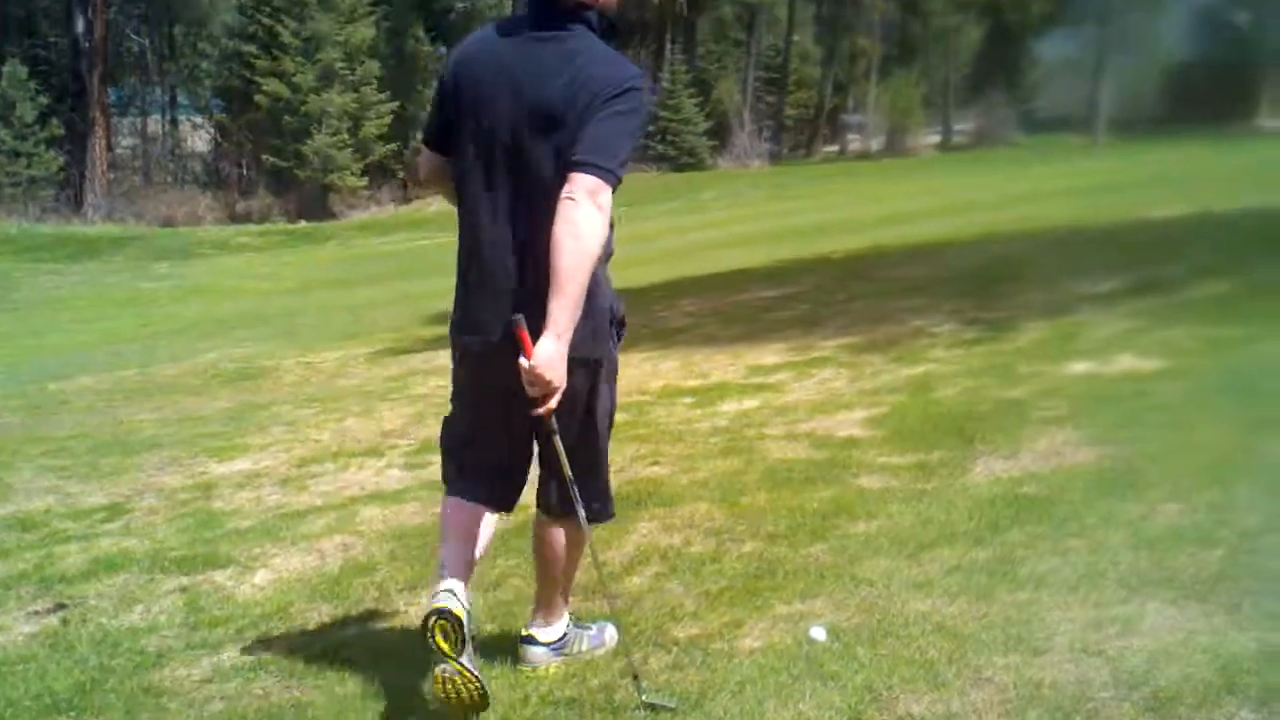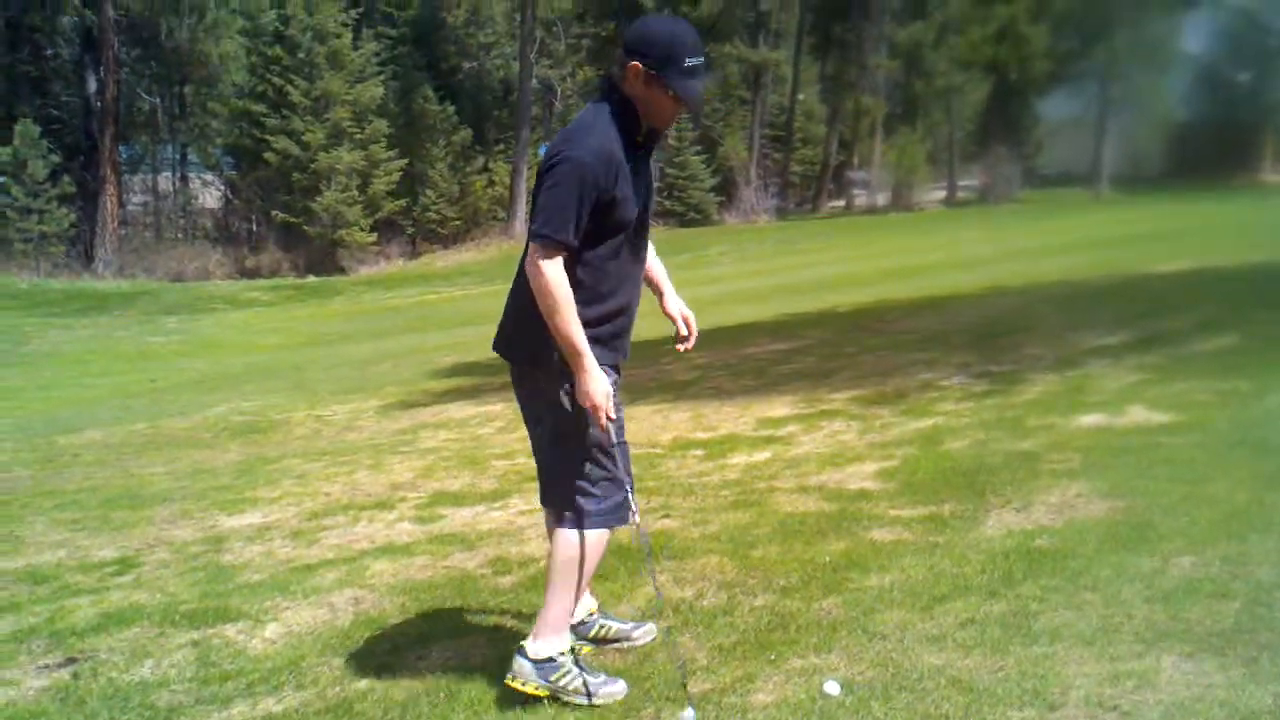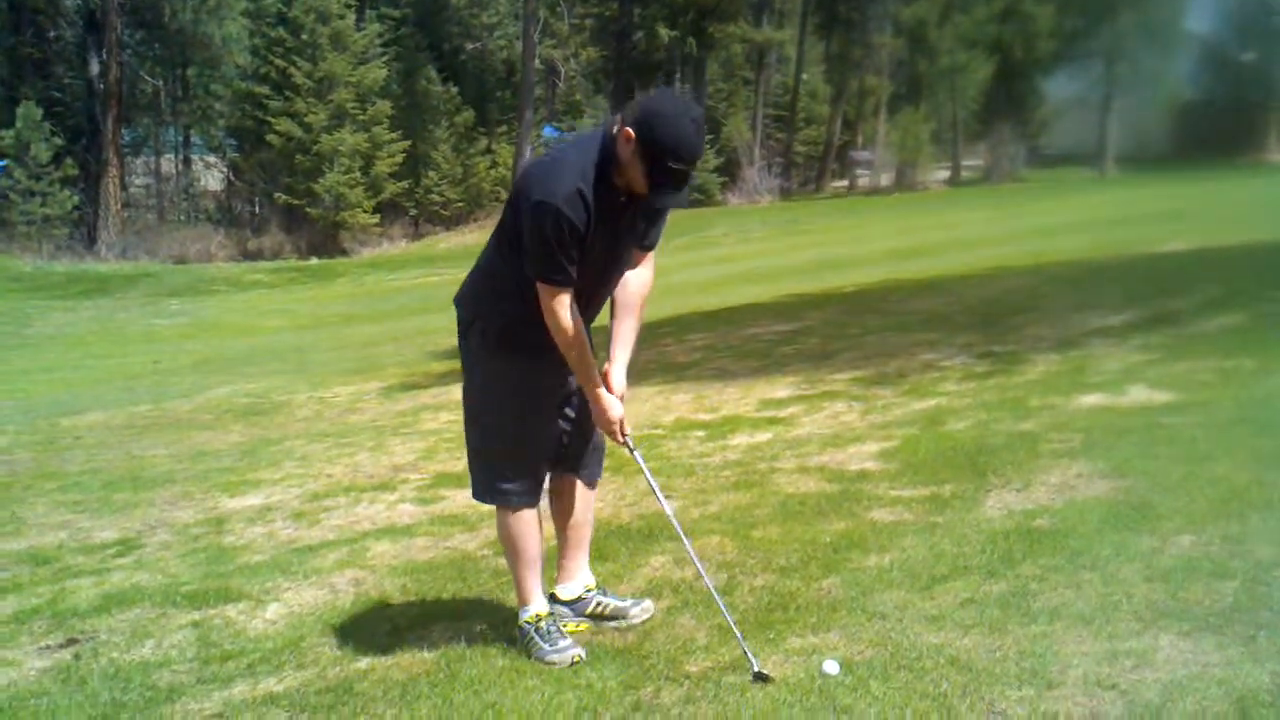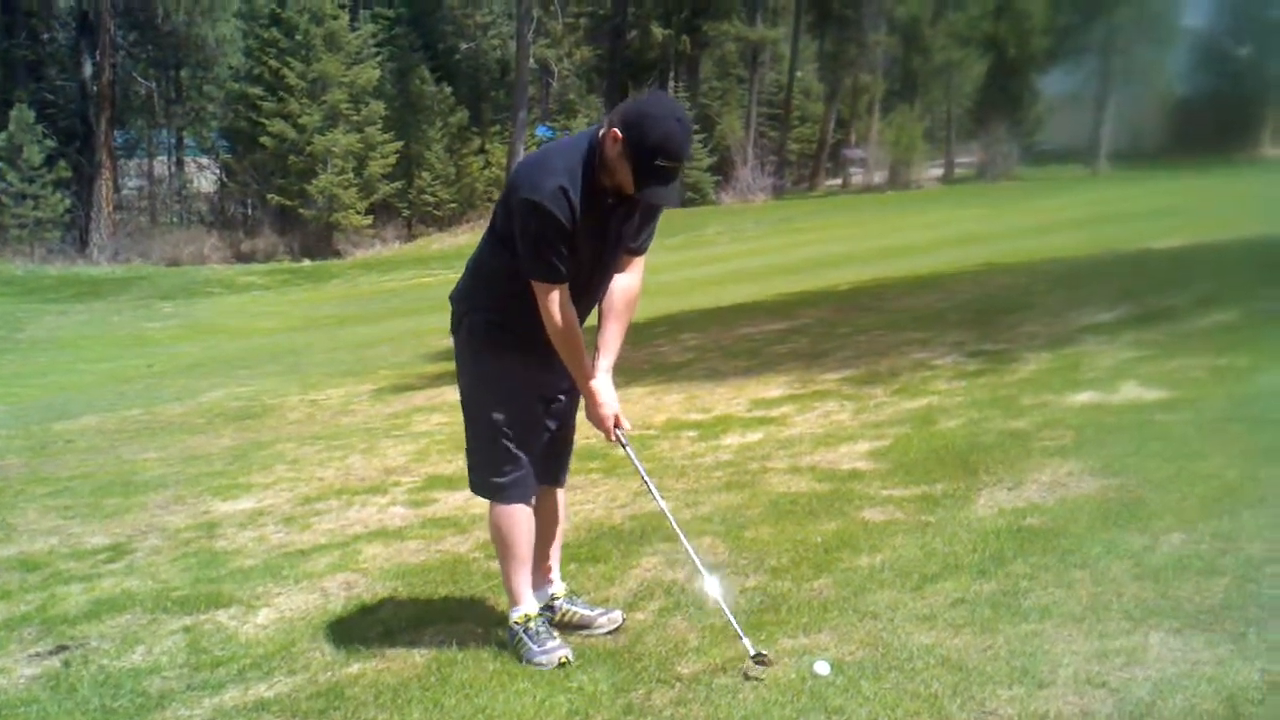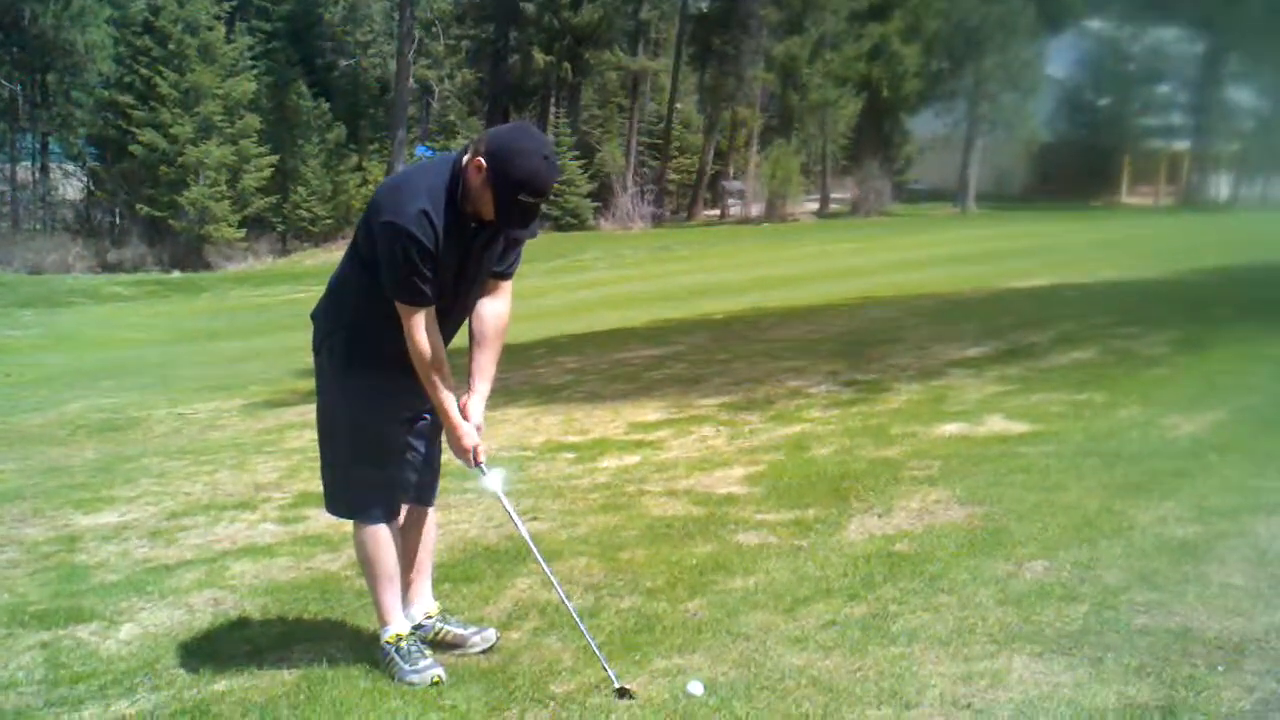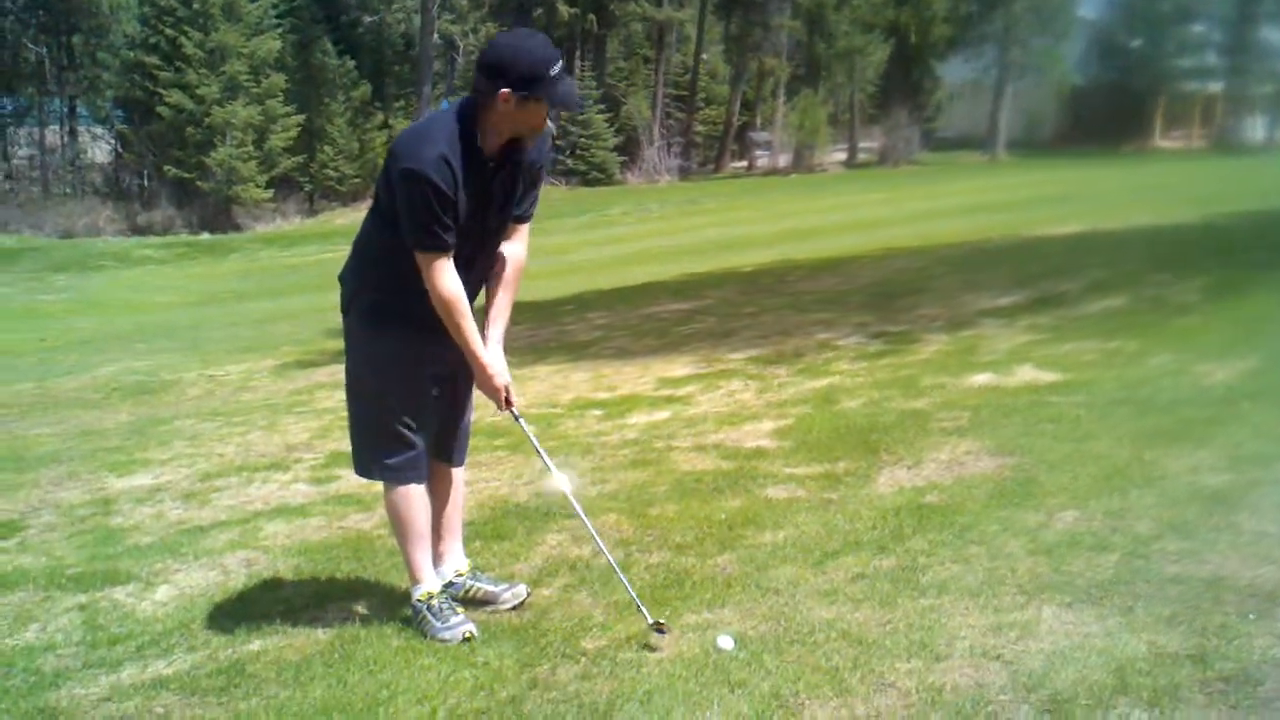
dt=0.7s
person 1, frame 1
right shoulder: (617, 81)
left elbow: (433, 167)
right elbow: (583, 210)
right wrist: (557, 339)
left hip: (479, 318)
right hip: (564, 323)
left knee: (477, 474)
right knee: (569, 484)
left ankle: (449, 598)
right ankle: (548, 629)
person 1, frame 2
left shoulder: (634, 138)
right shoulder: (590, 151)
right elbow: (544, 264)
left wrist: (666, 290)
right wrist: (585, 370)
left hip: (592, 342)
right hip: (562, 350)
left knee: (577, 484)
right knee: (597, 491)
left ankle: (576, 612)
right ankle: (542, 653)
person 1, frame 3
left shoulder: (655, 171)
right shoulder: (559, 189)
left elbow: (638, 265)
right elbow: (555, 303)
left wrist: (618, 364)
right wrist: (594, 391)
left hip: (565, 331)
right hip: (505, 334)
left knee: (579, 459)
right knee: (518, 473)
left ankle: (577, 588)
right ankle: (534, 612)
person 1, frame 4
left shoulder: (643, 177)
right shoulder: (546, 188)
left elbow: (627, 270)
right elbow: (552, 302)
left wrist: (604, 369)
right wrist: (590, 388)
left hip: (556, 335)
right hip: (497, 333)
left knee: (550, 470)
right knee: (512, 473)
left ankle: (549, 593)
right ankle: (524, 614)
person 1, frame 5
left shoulder: (510, 200)
right shoulder: (410, 210)
left elbow: (494, 295)
right elbow: (417, 325)
left wrist: (477, 394)
right wrist: (451, 416)
left hip: (421, 356)
right hip: (360, 355)
left knee: (418, 486)
right knee: (375, 494)
left ankle: (422, 612)
right ankle: (394, 633)
person 1, frame 6
left shoulder: (529, 147)
right shoulder: (427, 157)
left elbow: (512, 241)
right elbow: (436, 272)
left wrist: (495, 341)
right wrist: (480, 361)
left hip: (449, 313)
right hip: (389, 317)
left knee: (448, 446)
right knee: (405, 452)
left ankle: (452, 570)
right ankle: (425, 591)
